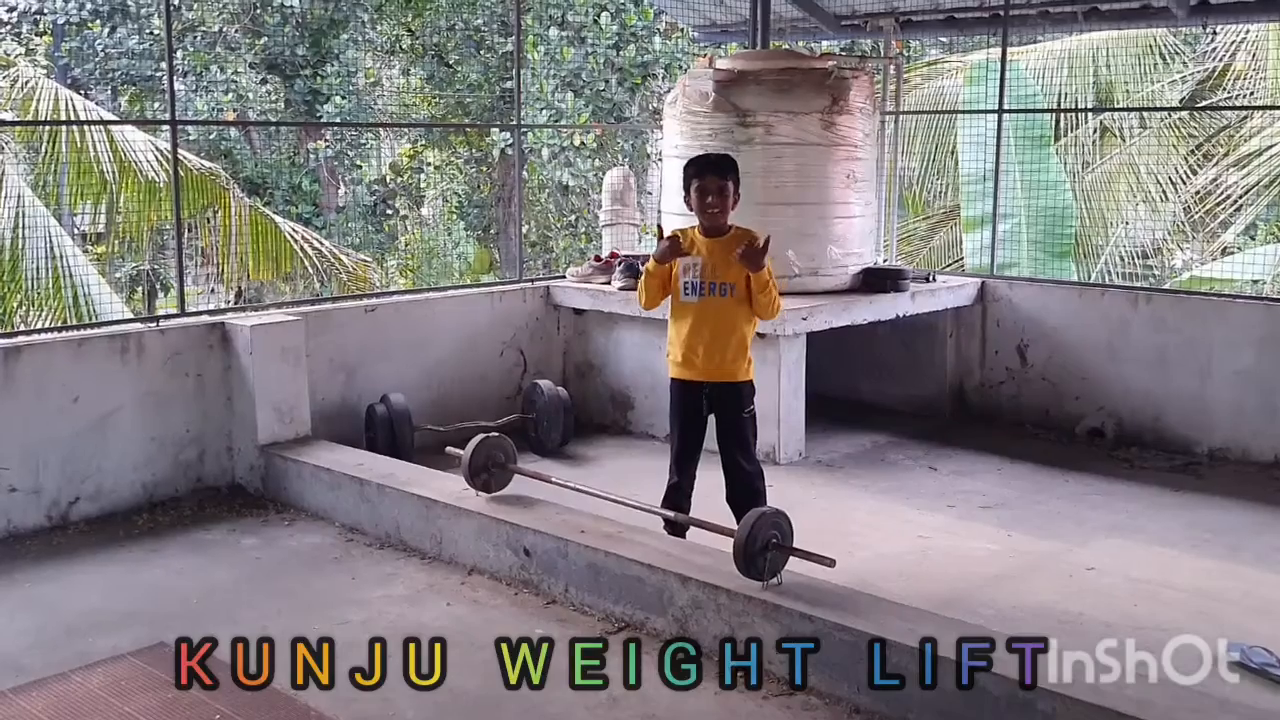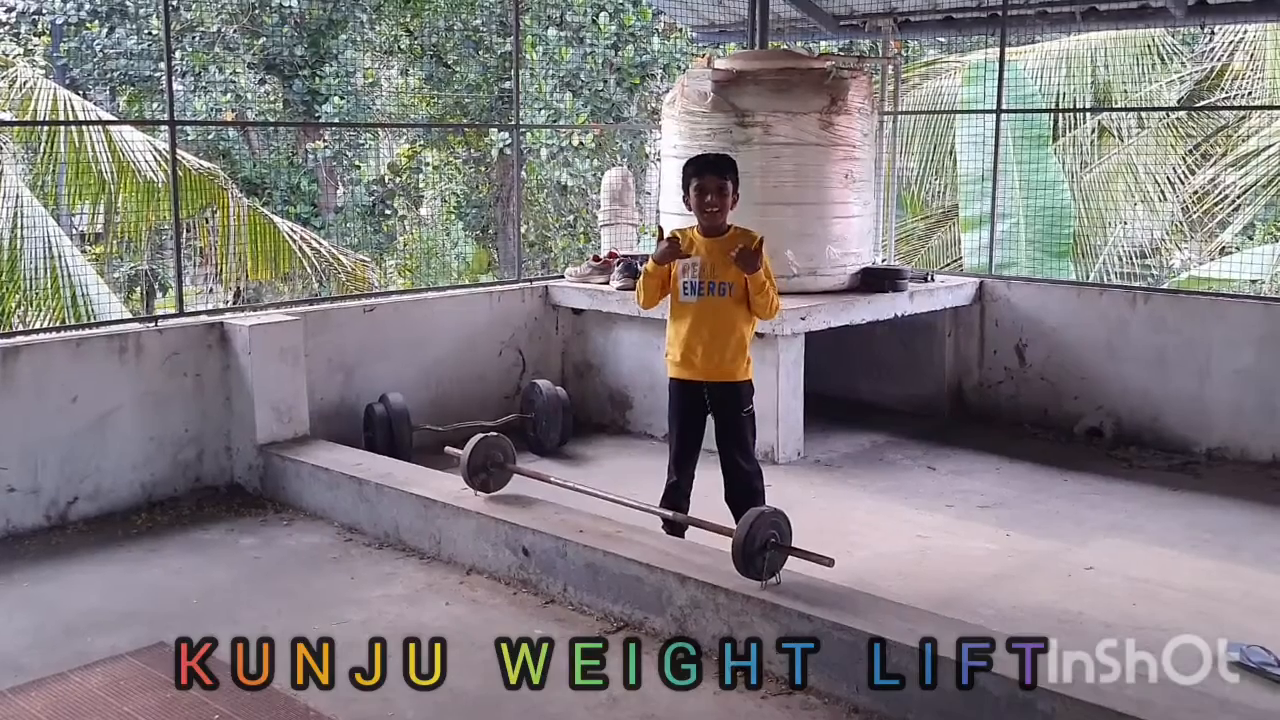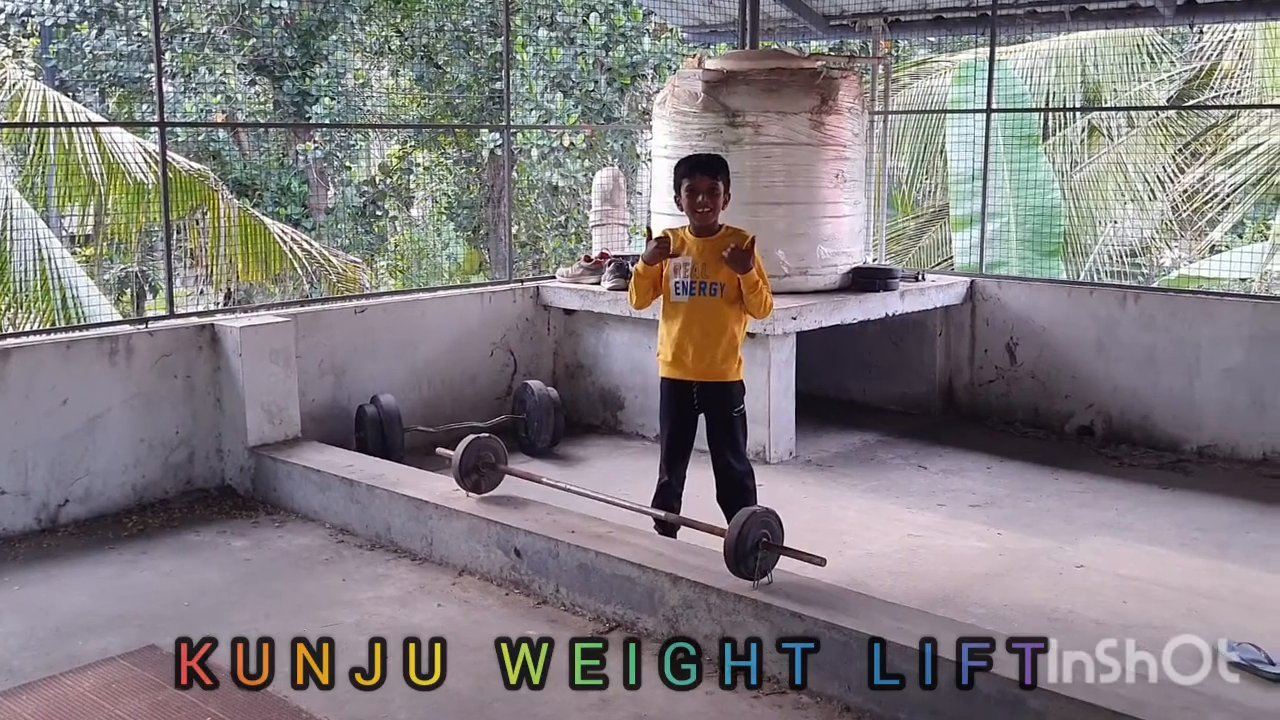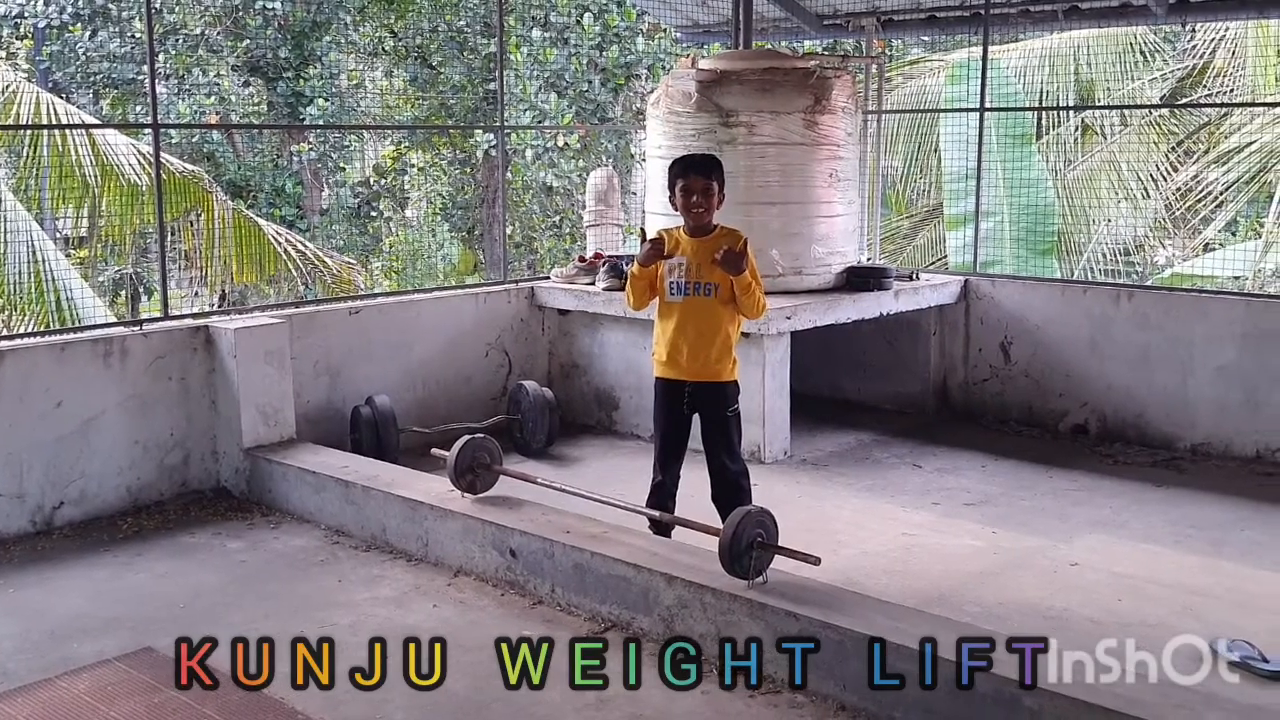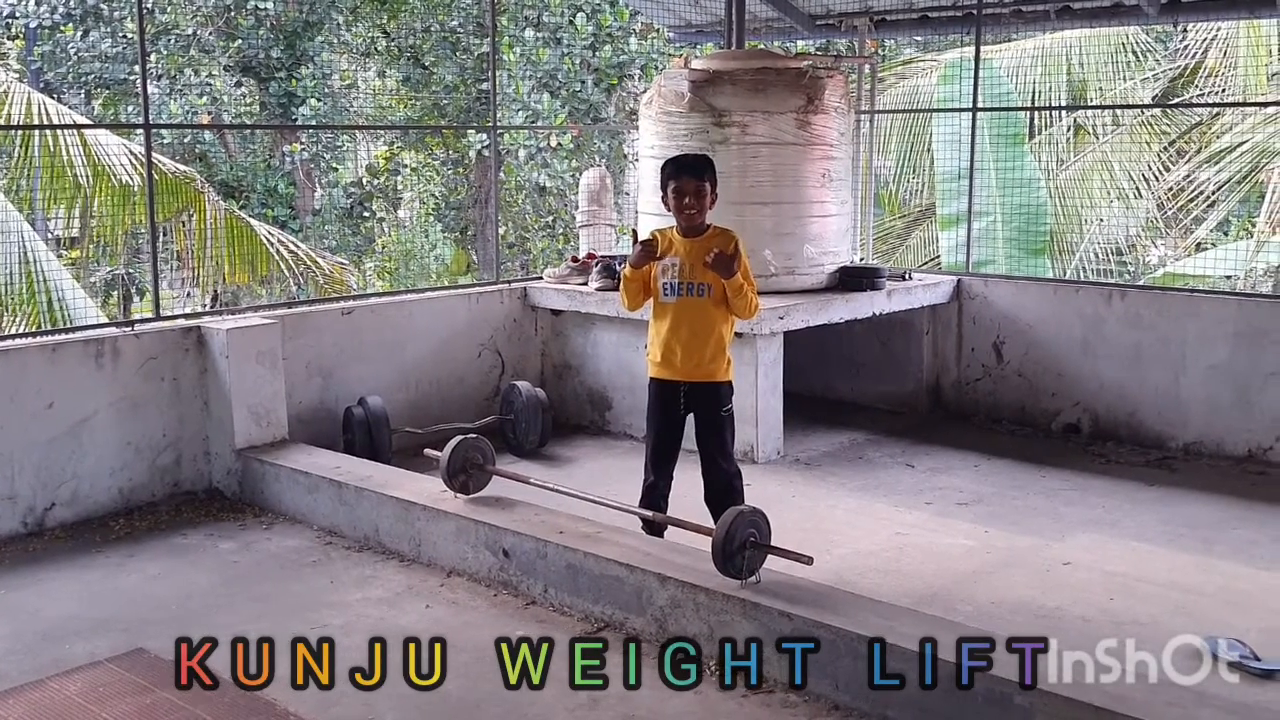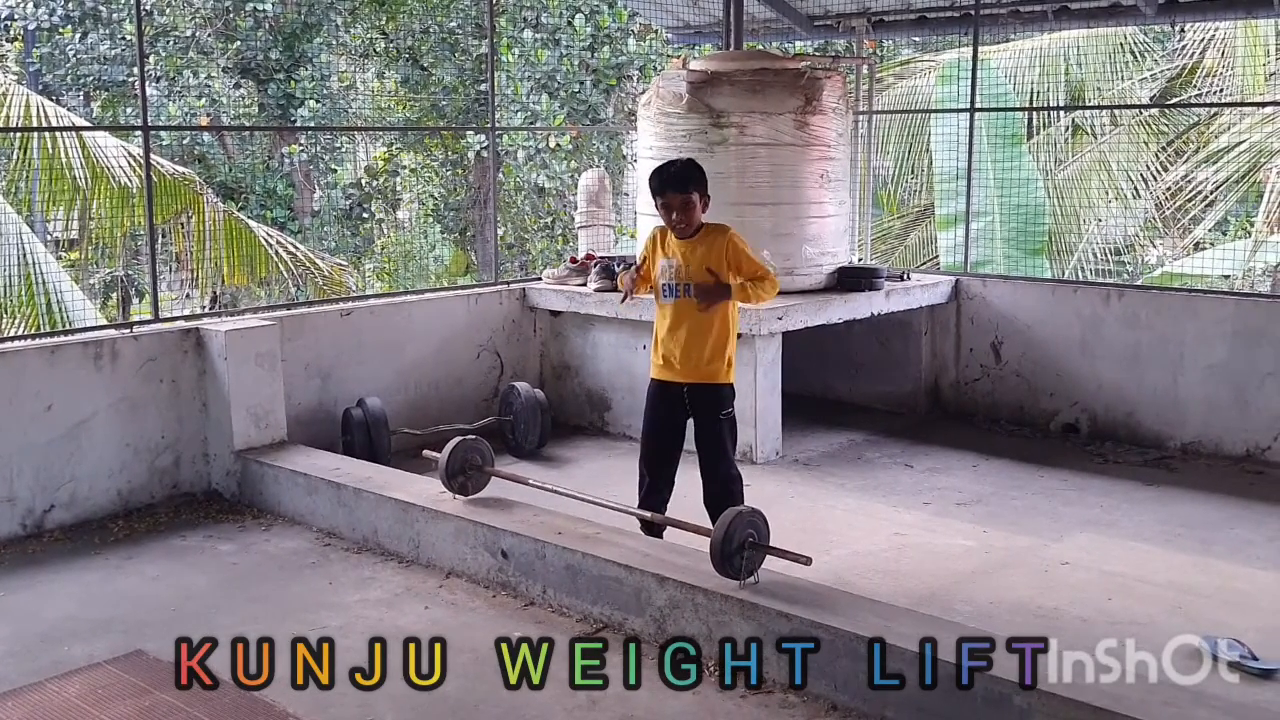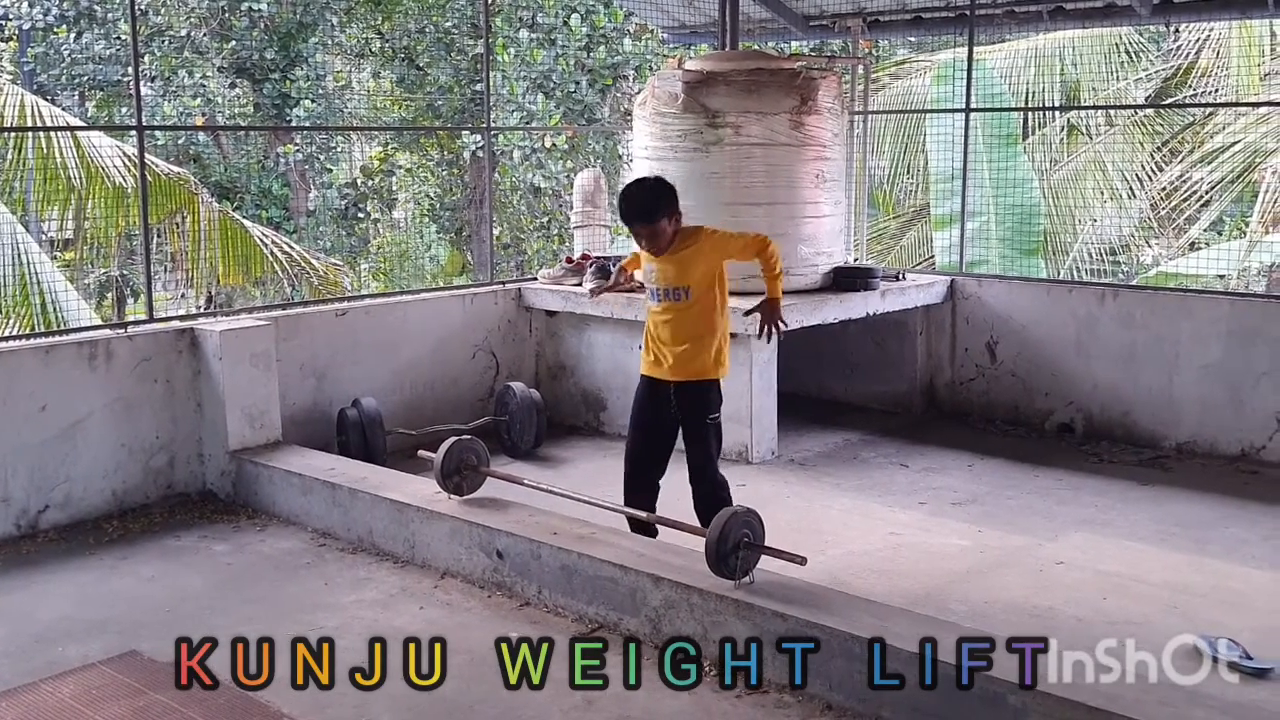
dt=0.7s
person 1, frame 1
left shoulder: (749, 244)
right shoulder: (677, 243)
left elbow: (769, 311)
right elbow: (647, 301)
left wrist: (758, 271)
right wrist: (656, 262)
left hip: (733, 376)
right hip: (685, 374)
left knee: (742, 465)
right knee: (680, 463)
right ankle: (672, 536)
person 1, frame 2
left shoulder: (749, 244)
right shoulder: (676, 243)
left elbow: (768, 310)
right elbow: (646, 300)
left wrist: (754, 273)
right wrist: (655, 263)
left hip: (732, 375)
right hip: (684, 373)
left knee: (741, 464)
right knee: (679, 462)
right ankle: (671, 535)
person 1, frame 3
left shoulder: (740, 243)
right shoulder: (667, 243)
left elbow: (762, 309)
right elbow: (638, 301)
left wrist: (746, 273)
right wrist: (646, 263)
left hip: (724, 375)
right hip: (675, 373)
left knee: (732, 465)
right knee: (671, 462)
right ankle: (663, 535)
person 1, frame 4
left shoulder: (734, 243)
right shoulder: (662, 243)
left elbow: (755, 309)
right elbow: (636, 302)
left wrist: (739, 275)
right wrist: (640, 265)
left hip: (718, 376)
right hip: (670, 374)
left knee: (726, 465)
right knee: (665, 462)
right ankle: (657, 534)
person 1, frame 5
left shoulder: (727, 243)
right shoulder: (657, 243)
left elbow: (748, 309)
right elbow: (632, 302)
left wrist: (731, 276)
right wrist: (632, 267)
left hip: (713, 376)
right hip: (664, 374)
left knee: (719, 466)
right knee: (657, 463)
right ankle: (650, 536)
person 1, frame 6
left shoulder: (725, 240)
right shoulder: (657, 240)
left elbow: (768, 284)
right elbow: (641, 277)
left wrist: (729, 290)
right wrist: (630, 279)
left hip: (713, 378)
right hip: (665, 376)
left knee: (719, 469)
right knee: (654, 465)
right ankle: (649, 540)
person 1, frame 7
left shoulder: (706, 242)
right shoulder: (647, 246)
left elbow: (764, 247)
left wrist: (773, 298)
right wrist: (622, 270)
left hip: (699, 377)
right hip: (654, 375)
left knee: (704, 470)
right knee: (638, 465)
